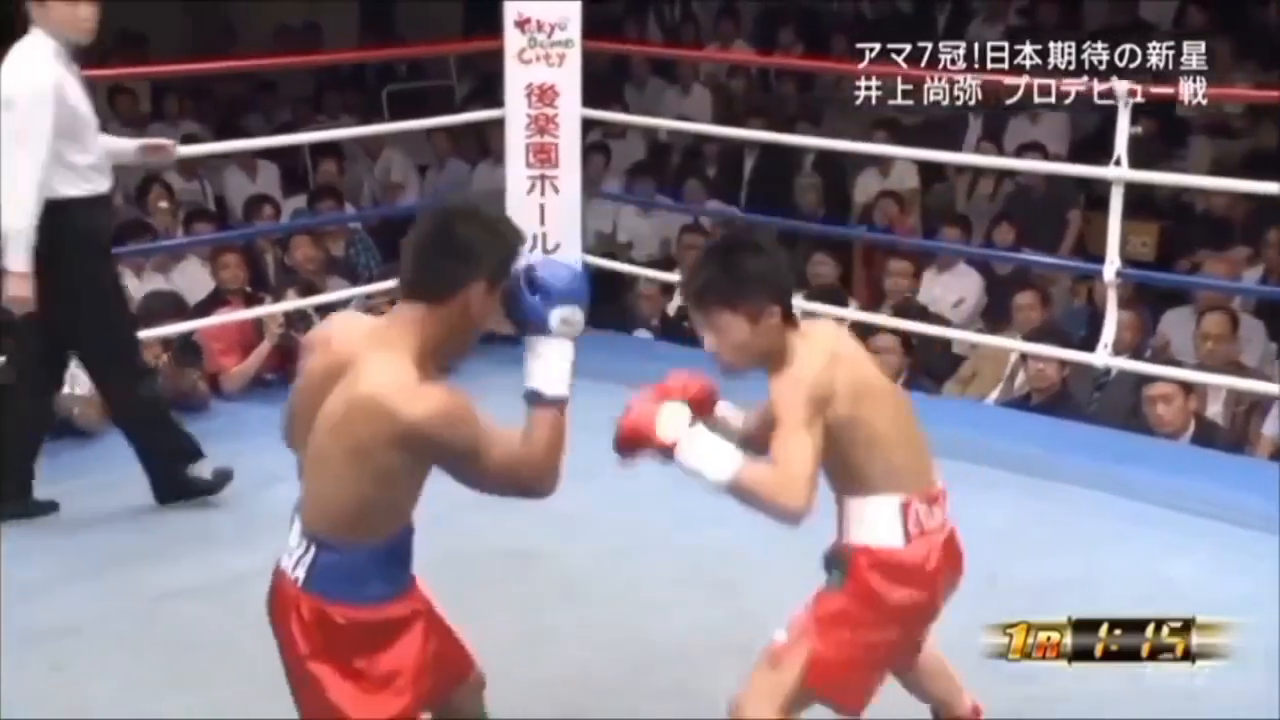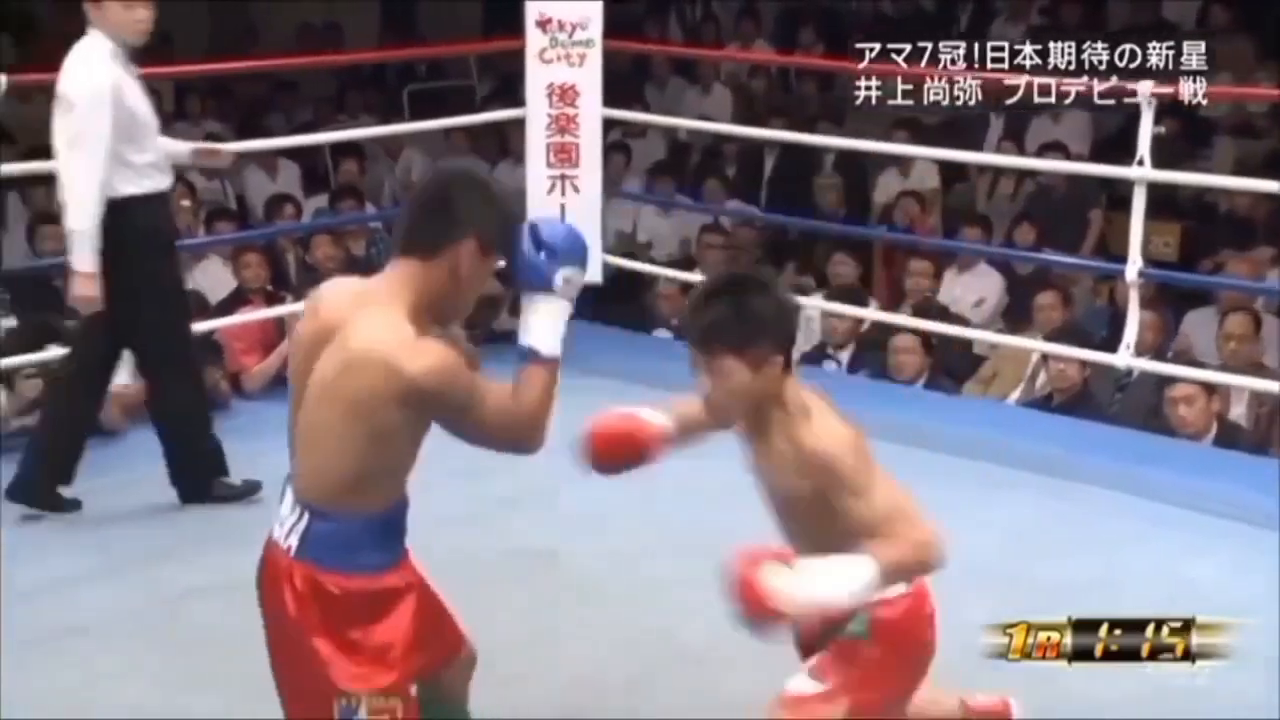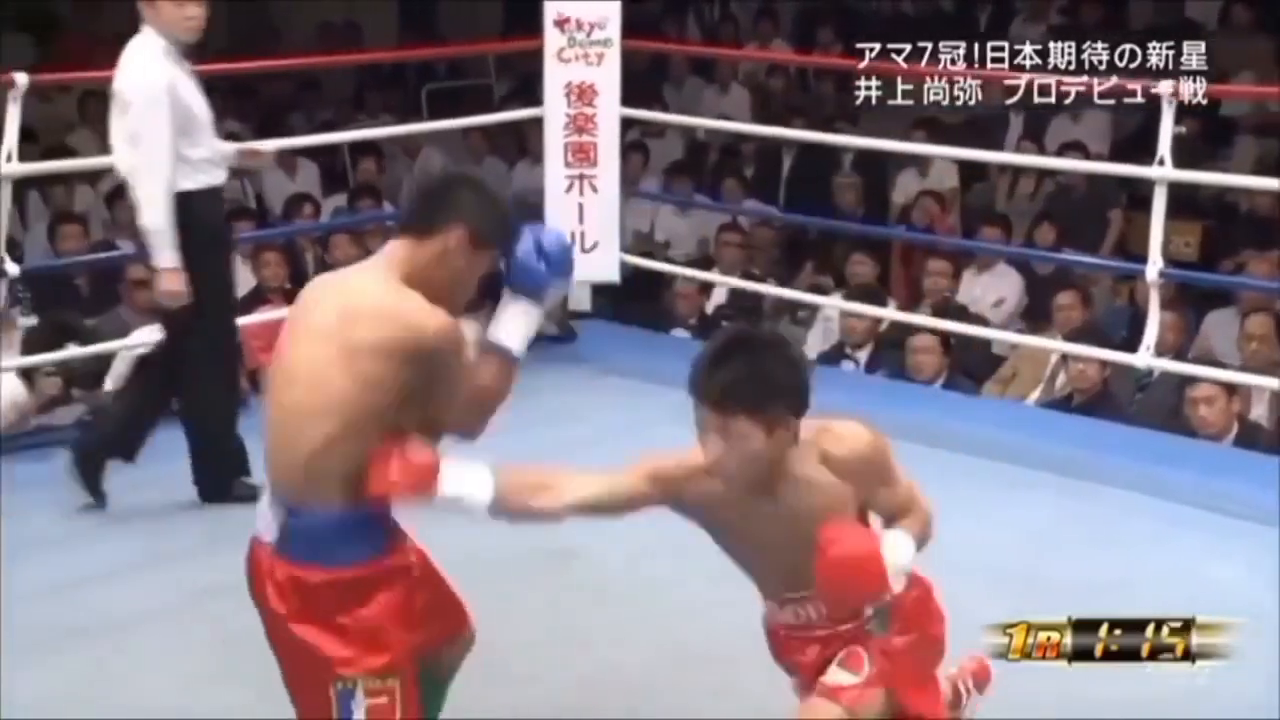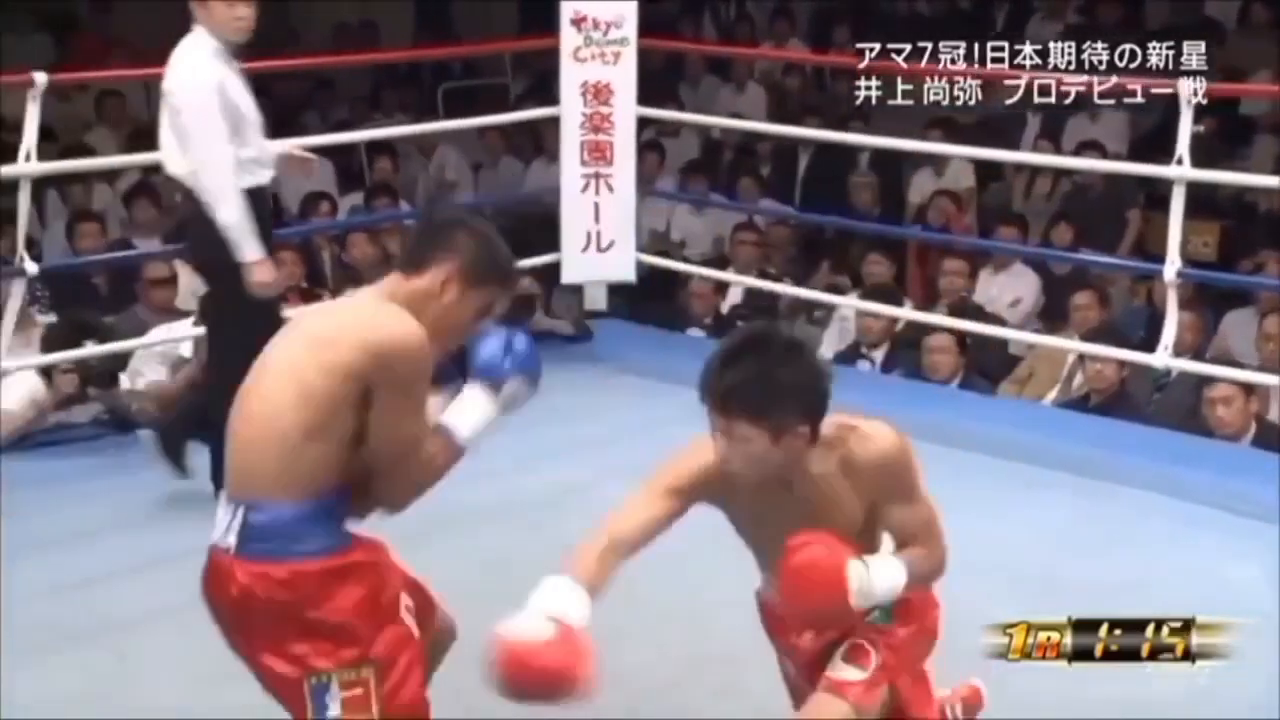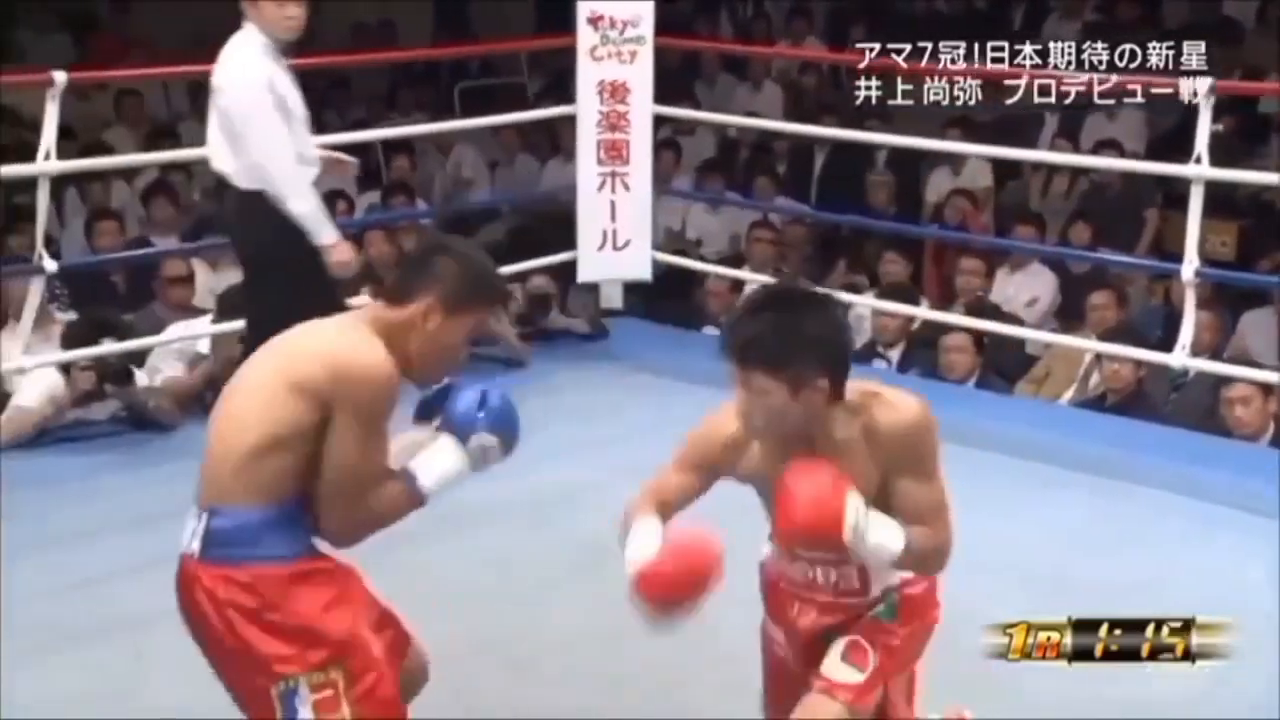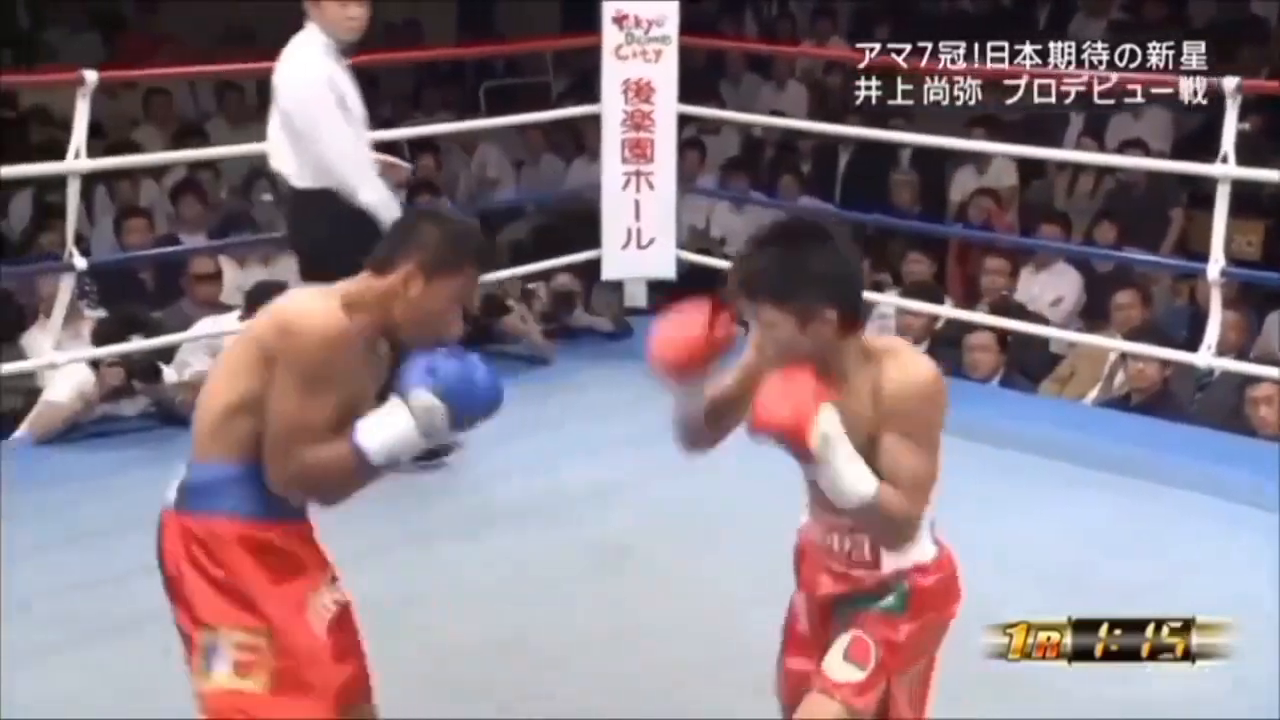
dt=0.1s
person 1, frame 1
left shoulder: (337, 329)
right shoulder: (424, 410)
right elbow: (536, 475)
right wrist: (554, 343)
left hip: (330, 572)
right hip: (347, 606)
person 1, frame 2
left shoulder: (330, 298)
right shoulder: (422, 364)
right elbow: (523, 429)
right wrist: (549, 302)
left hip: (315, 544)
right hip: (343, 577)
left knee: (450, 667)
person 1, frame 3
left shoulder: (327, 289)
right shoulder: (423, 327)
right elbow: (463, 418)
right wrist: (524, 307)
left hip: (298, 536)
right hip: (330, 565)
left knee: (450, 639)
person 1, frame 4
left shoulder: (341, 323)
right shoulder: (399, 338)
right elbow: (395, 488)
right wrist: (482, 403)
left hip: (285, 543)
right hip: (291, 563)
left knee: (430, 635)
person 1, frame 5
left shoulder: (334, 345)
right shoulder: (368, 367)
right elbow: (337, 516)
left wrist: (440, 443)
right wrist: (449, 459)
left hip: (278, 557)
right hip: (252, 571)
left knee: (405, 671)
person 1, frame 6
left shoulder: (372, 349)
right shoulder: (318, 325)
right elbow: (290, 474)
left wrist: (415, 420)
right wrist: (404, 424)
left hip: (270, 526)
right hip: (223, 531)
person 2, frame 1
left shoulder: (802, 379)
right shoulder: (820, 344)
left elbow: (790, 499)
right elbow: (768, 434)
left wrist: (688, 445)
right wrist: (715, 415)
left hip: (892, 561)
right hip: (922, 546)
right knee: (891, 645)
person 2, frame 2
left shoulder: (820, 442)
right shoulder: (745, 408)
left elbow: (919, 547)
right elbow: (688, 417)
left wrist: (812, 589)
right wrist: (651, 427)
left hip: (877, 620)
right hip: (841, 614)
person 2, frame 3
left shoulder: (848, 450)
right shoulder: (691, 476)
left elbow: (918, 517)
right elbow: (561, 493)
left wrist: (890, 560)
right wrist: (458, 479)
left hip: (889, 617)
right hip: (799, 629)
person 2, frame 4
left shoulder: (876, 451)
right shoulder: (709, 467)
left elbow: (931, 555)
right elbow: (610, 543)
left wrist: (862, 583)
right wrist: (550, 617)
left hip: (880, 615)
right hip: (796, 620)
person 2, frame 5
left shoulder: (898, 422)
right shoulder: (736, 429)
left elbow: (932, 553)
right elbow: (646, 507)
left wrist: (855, 528)
right wrist: (645, 551)
left hip: (882, 602)
right hip: (793, 596)
person 2, frame 6
left shoulder: (908, 380)
right shoulder: (773, 362)
left elbow: (899, 526)
right elbow: (698, 434)
left wrist: (827, 445)
right wrist: (691, 389)
left hip: (903, 587)
right hip: (823, 568)
person 3, frame 1
left shoulder: (53, 62)
left wrist: (131, 149)
left hip: (72, 222)
right hip: (67, 227)
right knee: (117, 359)
right ankle: (174, 470)
person 3, frame 2
left shoulder: (113, 65)
right shoulder: (93, 74)
right elbow: (85, 174)
left wrist: (186, 153)
right wrist: (84, 265)
left hip: (137, 221)
right hip: (131, 226)
left knee: (94, 359)
right knee: (170, 355)
right ankle: (201, 475)
person 3, frame 3
left shoulder: (167, 60)
right shoulder: (148, 70)
right elbow: (152, 172)
left wrist: (231, 154)
right wrist: (167, 260)
left hip: (192, 213)
right hip: (187, 218)
left knee: (182, 352)
right knee: (210, 353)
left ankle: (100, 443)
right ankle: (220, 475)
person 3, frame 4
left shoulder: (219, 62)
right shoulder: (196, 73)
right elbow: (212, 171)
left wrist: (271, 153)
right wrist: (251, 253)
left hip: (238, 207)
right hip: (225, 222)
left knee: (249, 344)
right knee: (243, 348)
left ankle: (185, 427)
person 3, frame 5
left shoulder: (265, 63)
right shoulder: (247, 73)
right elbow: (277, 173)
left wrist: (313, 156)
right wrist: (328, 238)
left hip: (279, 212)
right hip: (268, 218)
left knee: (325, 318)
right knee: (277, 341)
person 3, frame 6
left shoulder: (333, 64)
right shoulder: (306, 75)
right elbow: (338, 159)
left wrist: (370, 158)
right wrist: (394, 218)
left hip: (340, 210)
right hip: (326, 212)
